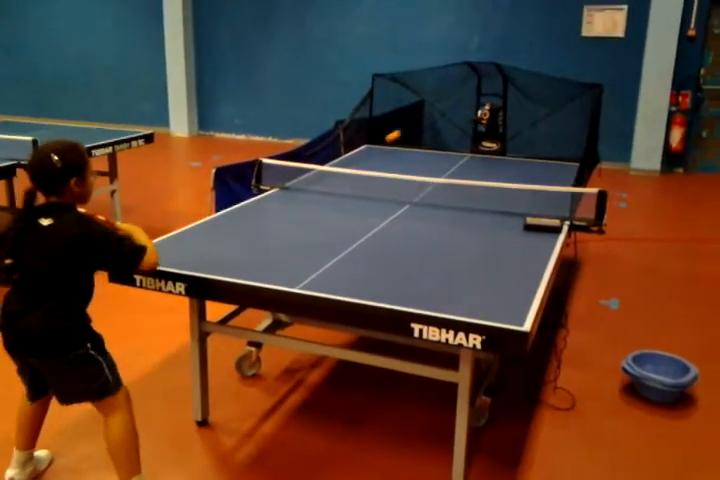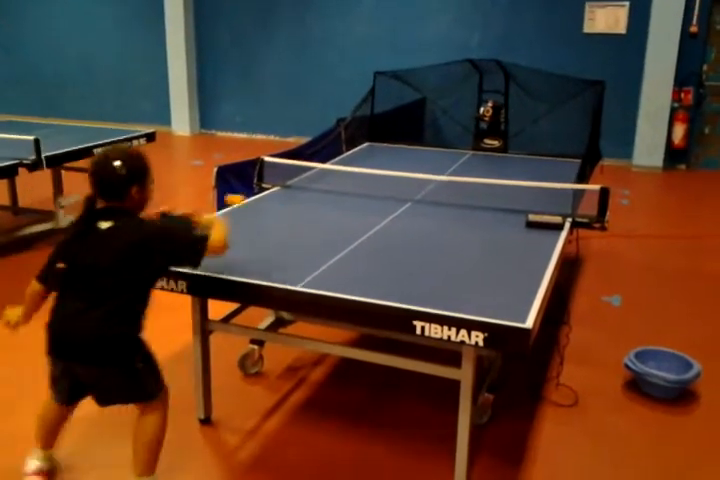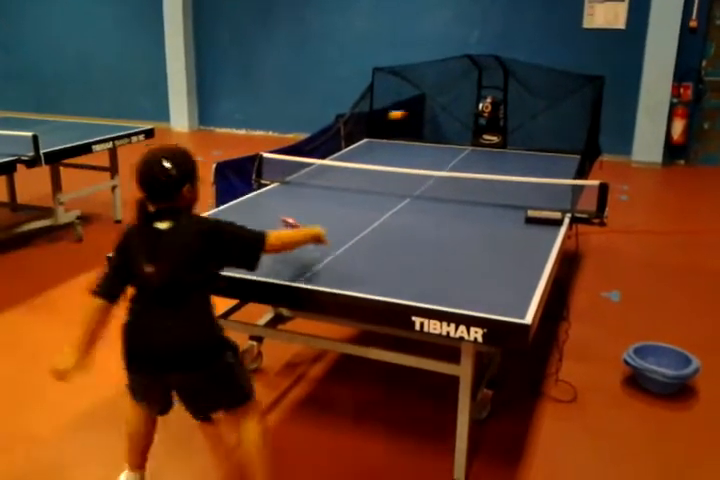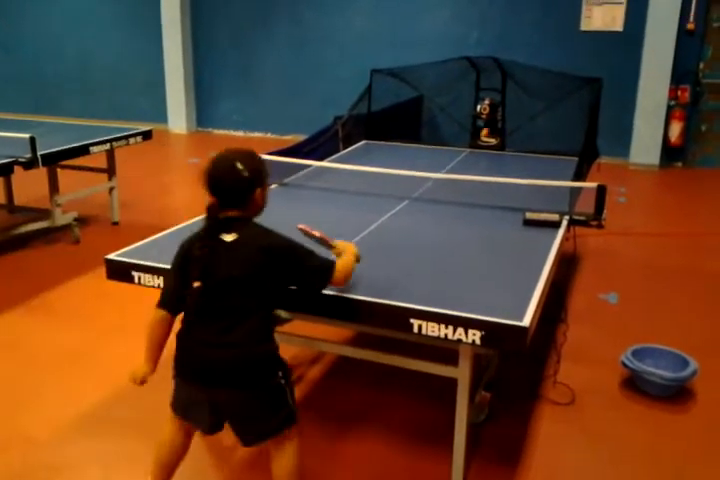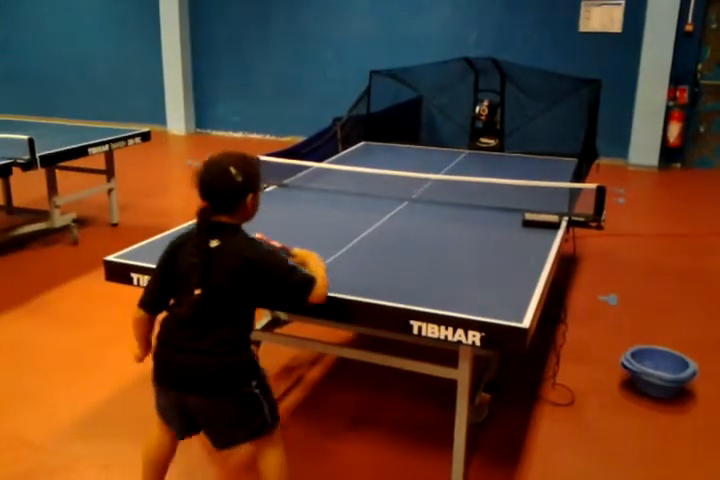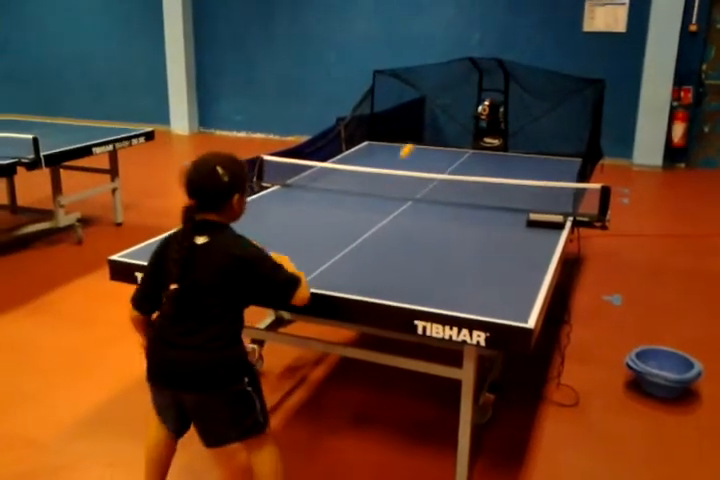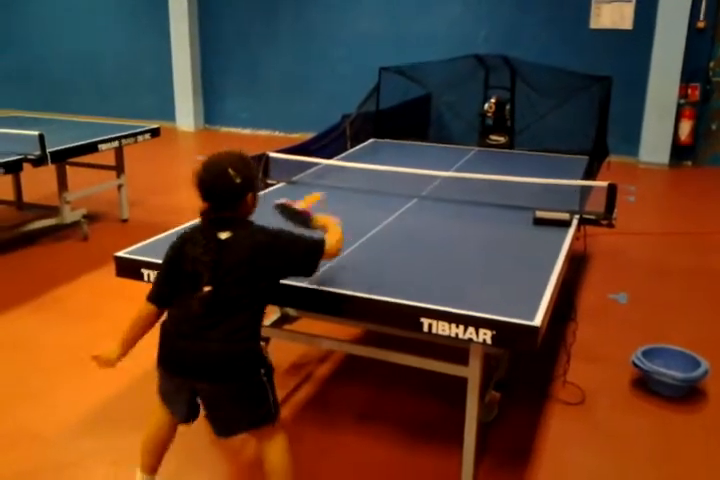
dt=0.3s
person 1, frame 1
right shoulder: (85, 230)
right elbow: (148, 261)
right wrist: (135, 232)
right hip: (63, 336)
left knee: (38, 392)
right knee: (116, 404)
person 1, frame 2
left shoulder: (79, 231)
right shoulder: (149, 233)
left elbow: (42, 282)
right elbow: (217, 243)
right wrist: (213, 222)
left hip: (62, 338)
right hip: (111, 343)
left knee: (63, 397)
right knee: (154, 403)
person 1, frame 3
left shoulder: (133, 239)
right shoulder: (207, 233)
left elbow: (102, 301)
right elbow: (272, 242)
left wrist: (78, 354)
right wrist: (310, 234)
left hip: (142, 348)
right hip: (196, 348)
left knee: (144, 403)
right knee: (246, 412)
person 1, frame 4
left shoulder: (193, 246)
right shoulder: (272, 246)
left elbow: (164, 312)
right elbow: (338, 276)
left wrist: (149, 363)
right wrist: (348, 251)
left hip: (194, 363)
right hip: (250, 368)
left knee: (182, 425)
right knee: (283, 438)
person 1, frame 5
left shoulder: (179, 247)
right shoulder: (254, 256)
left elbow: (145, 312)
right elbow: (316, 293)
left wrist: (144, 347)
right wrist: (312, 261)
left hip: (171, 366)
right hip: (225, 374)
left knee: (167, 428)
right knee: (267, 441)
person 1, frame 6
left shoulder: (169, 246)
right shoulder: (242, 253)
left elbow: (138, 312)
right elbow: (300, 296)
left wrist: (152, 340)
right wrist: (283, 263)
left hip: (164, 364)
right hip: (218, 370)
left knee: (166, 426)
right knee: (259, 442)
person 1, frame 7
left shoulder: (186, 242)
right shoulder: (266, 242)
left elbow: (153, 306)
right elbow: (332, 247)
left wrist: (120, 350)
right wrist: (329, 223)
left hip: (177, 354)
right hip: (233, 361)
left knee: (169, 411)
right knee: (269, 431)
